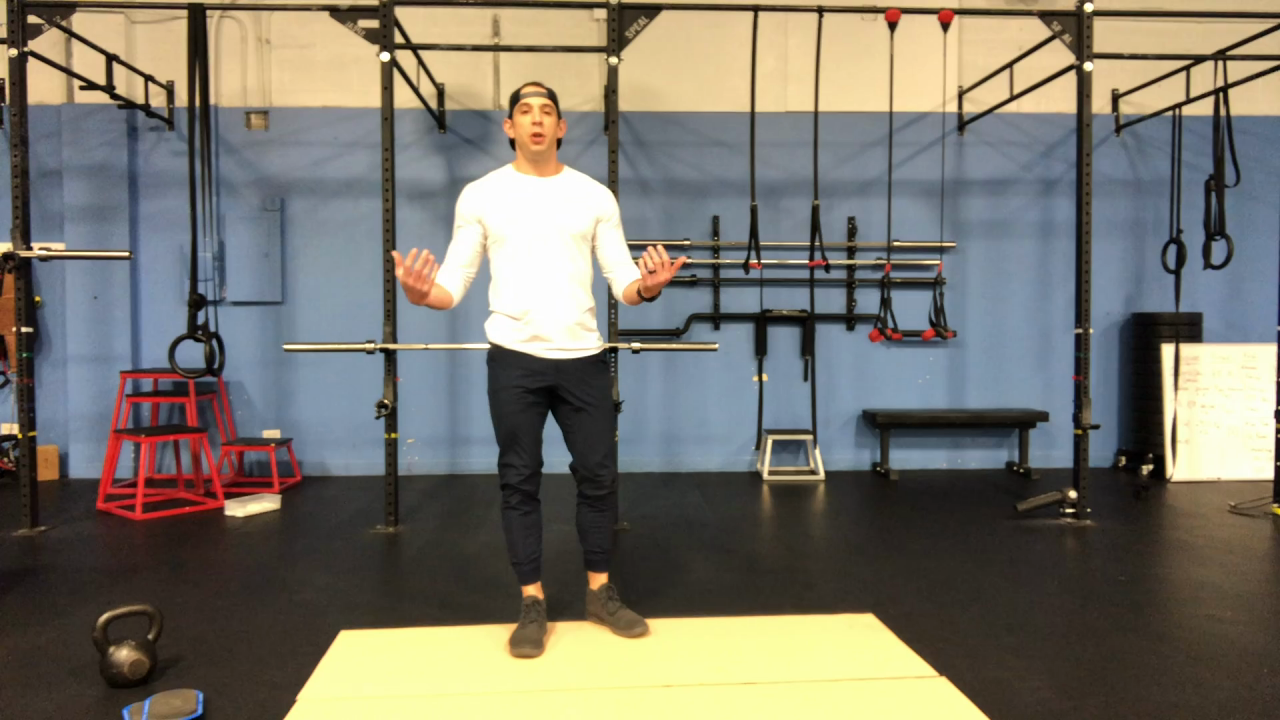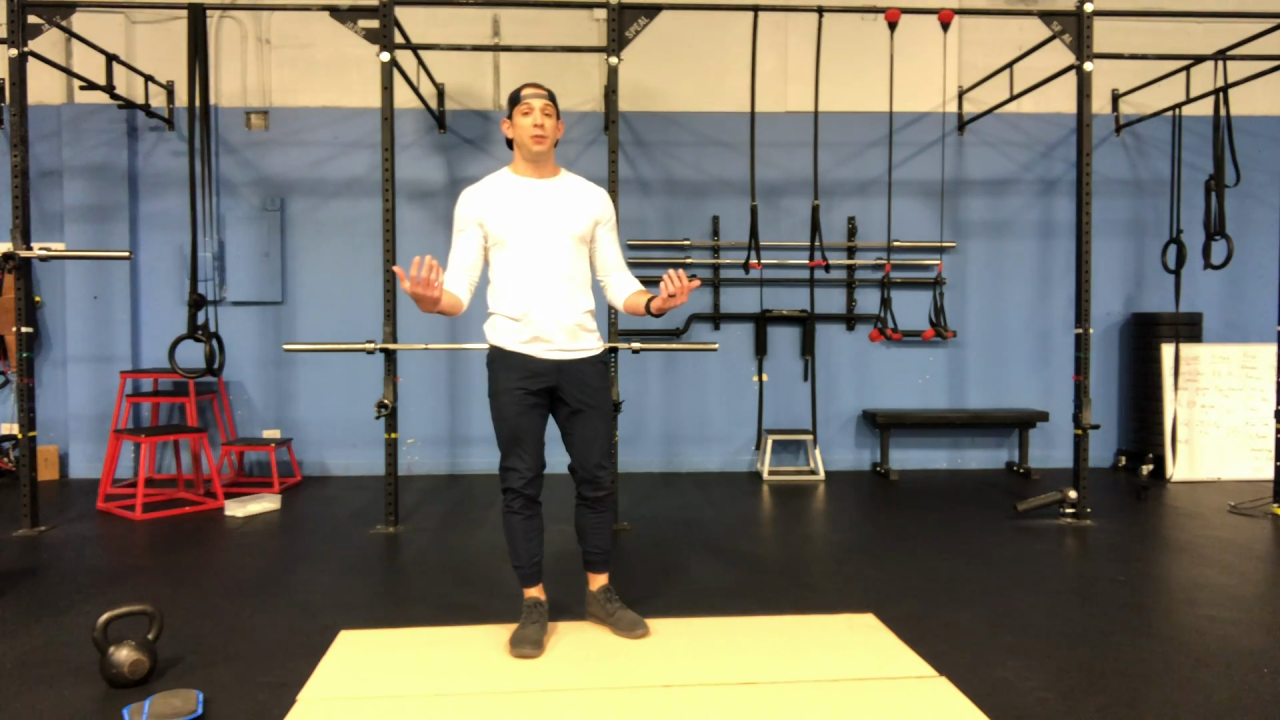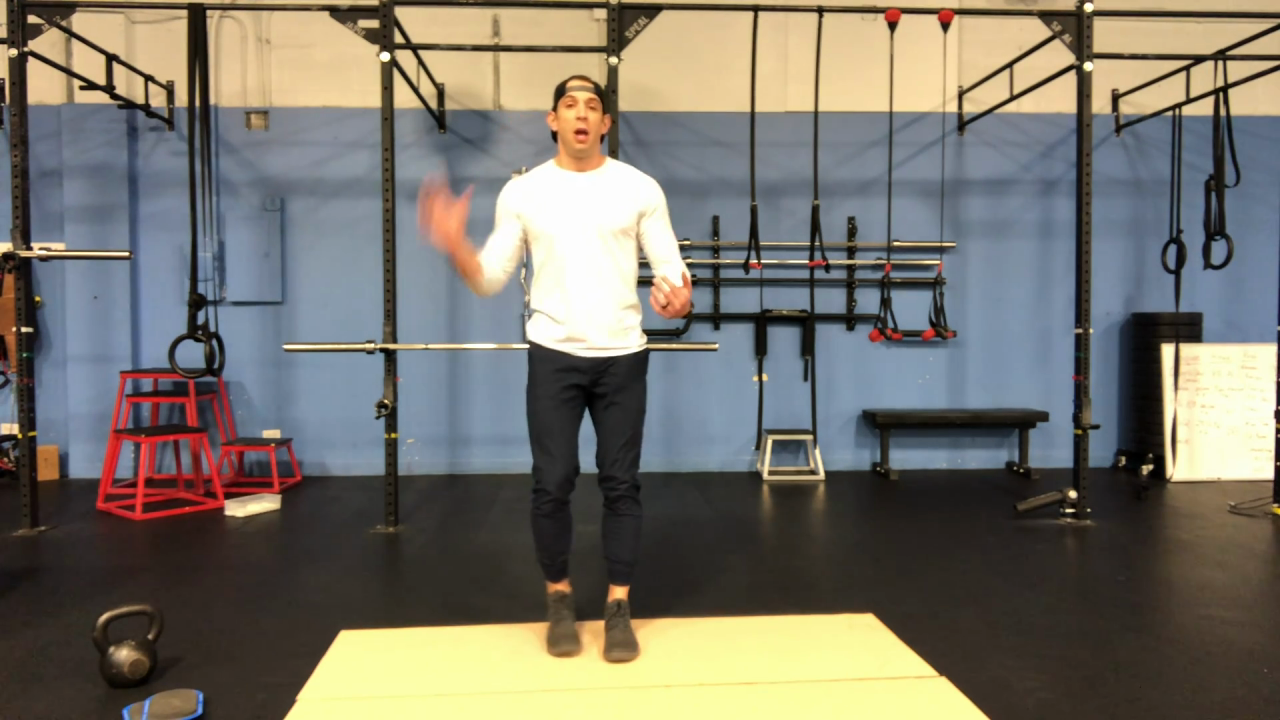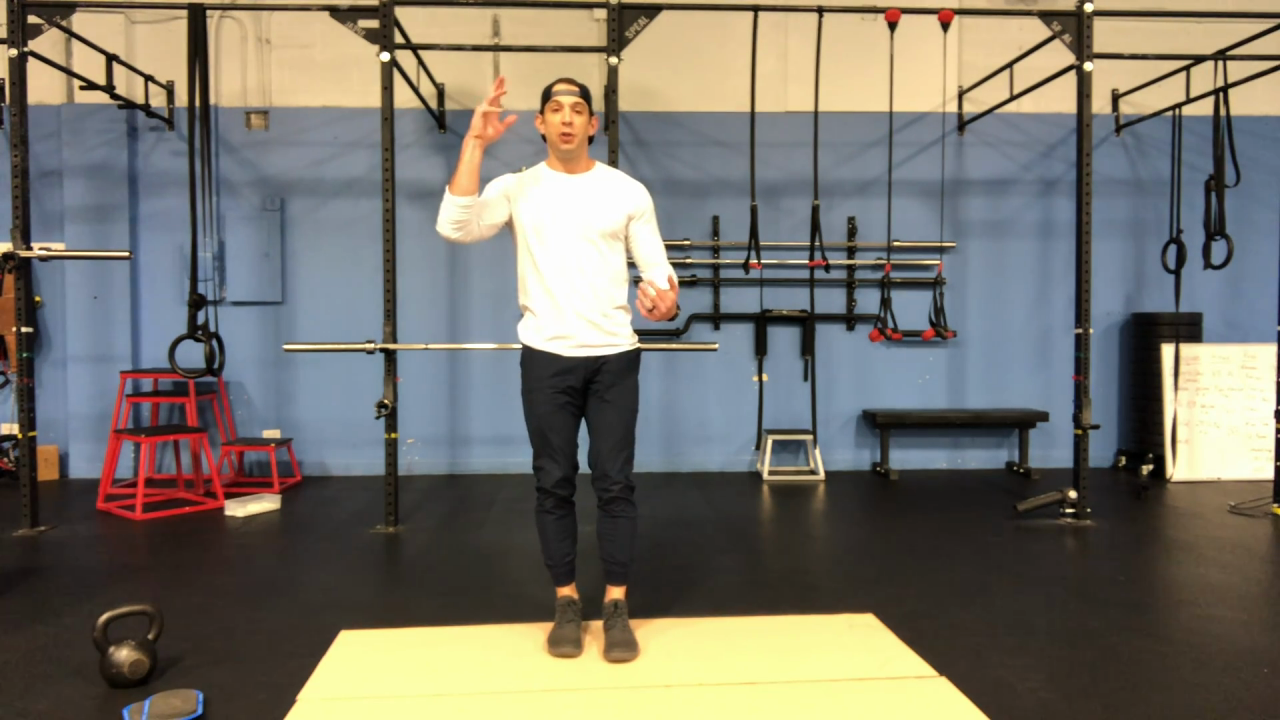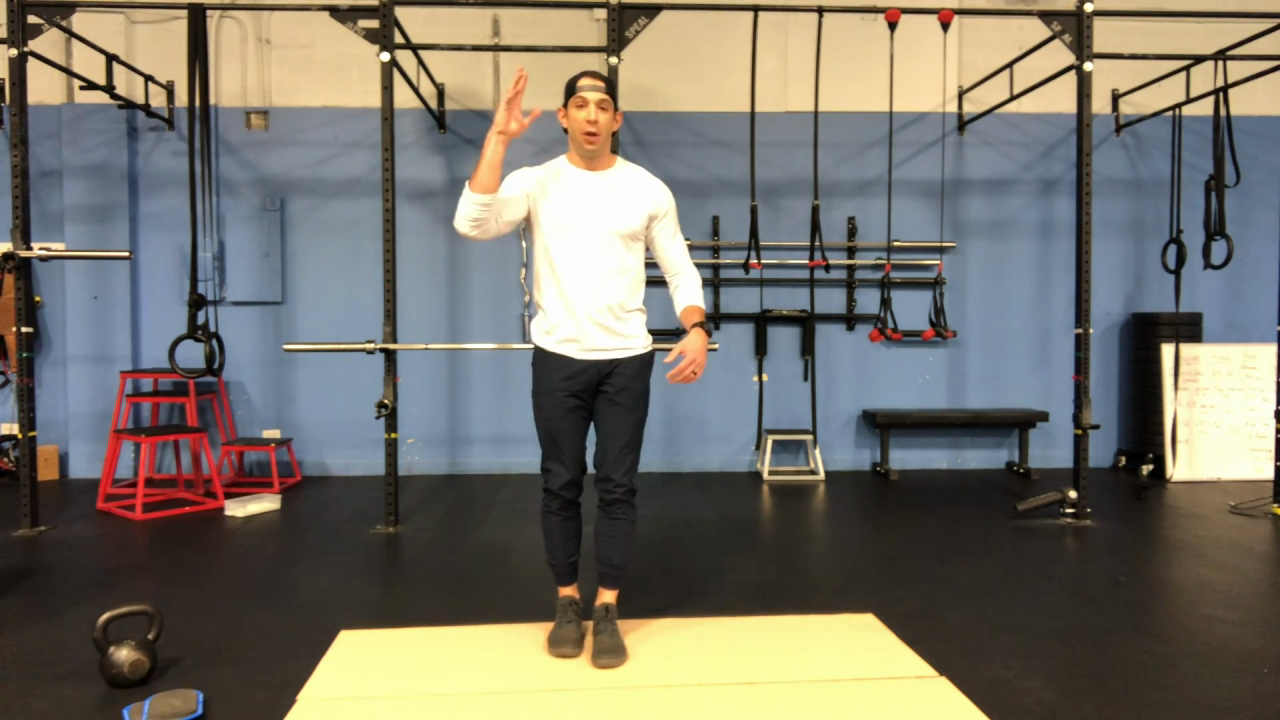
dt=1s
person 1, frame 1
left shoulder: (596, 196)
right shoulder: (481, 195)
left elbow: (620, 280)
right elbow: (456, 281)
left wrist: (649, 287)
right wrist: (422, 291)
left hip: (583, 356)
right hip: (515, 358)
left knee: (597, 476)
right knee: (520, 480)
left ankle: (600, 592)
right ankle: (533, 604)
person 1, frame 2
left shoulder: (592, 197)
right shoulder: (479, 198)
left elbow: (614, 281)
right elbow: (460, 287)
left wrist: (654, 303)
right wrist: (432, 300)
left hip: (583, 358)
right hip: (515, 360)
left knee: (596, 480)
right knee: (520, 484)
left ankle: (600, 594)
right ankle: (533, 605)
person 1, frame 3
left shoulder: (640, 188)
right shoulder: (524, 190)
left elbow: (669, 265)
right elbow: (491, 276)
left wrist: (680, 297)
right wrist: (459, 249)
left hip: (622, 357)
right hip: (554, 356)
left knee: (620, 483)
right knee: (551, 482)
left ankle: (617, 608)
right ankle: (559, 596)
person 1, frame 4
left shoulder: (628, 190)
right shoulder: (516, 188)
left elbow: (656, 267)
right elbow: (456, 227)
left wrist: (666, 299)
right wrist: (475, 143)
left hip: (614, 357)
right hip: (546, 358)
left knee: (614, 482)
right knee: (554, 483)
left ankle: (616, 607)
right ankle: (567, 604)
person 1, frame 5
left shoulder: (649, 189)
right shoulder: (532, 181)
left elbow: (681, 270)
right elbow: (472, 224)
left wrist: (697, 330)
right wrist: (498, 137)
left hip: (626, 360)
right hip: (558, 359)
left knee: (616, 486)
right knee: (560, 484)
left ankle: (606, 612)
right ankle: (567, 604)
